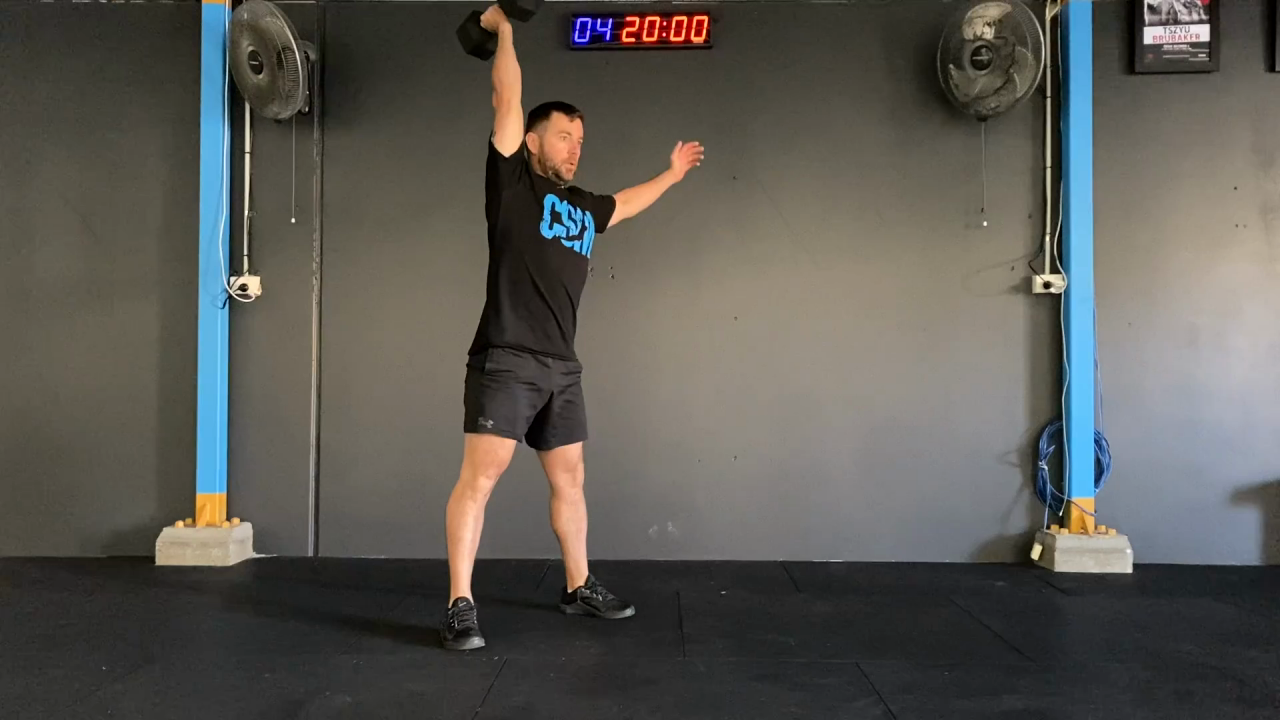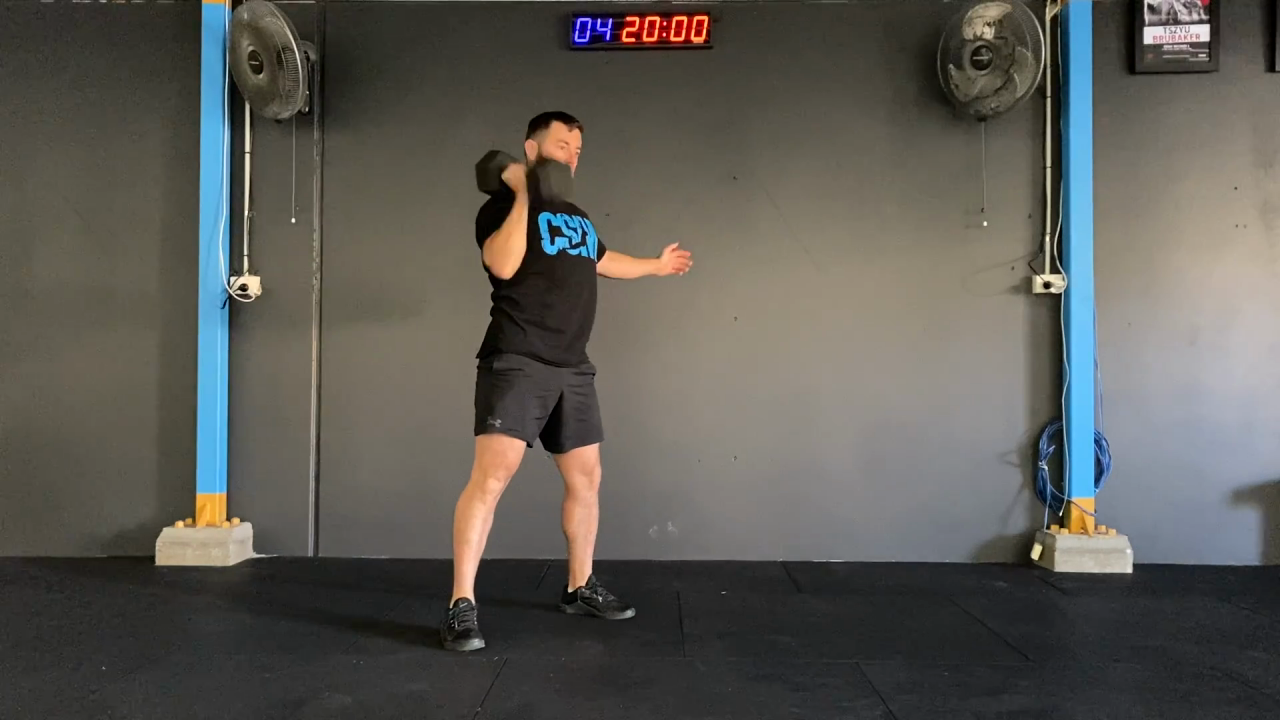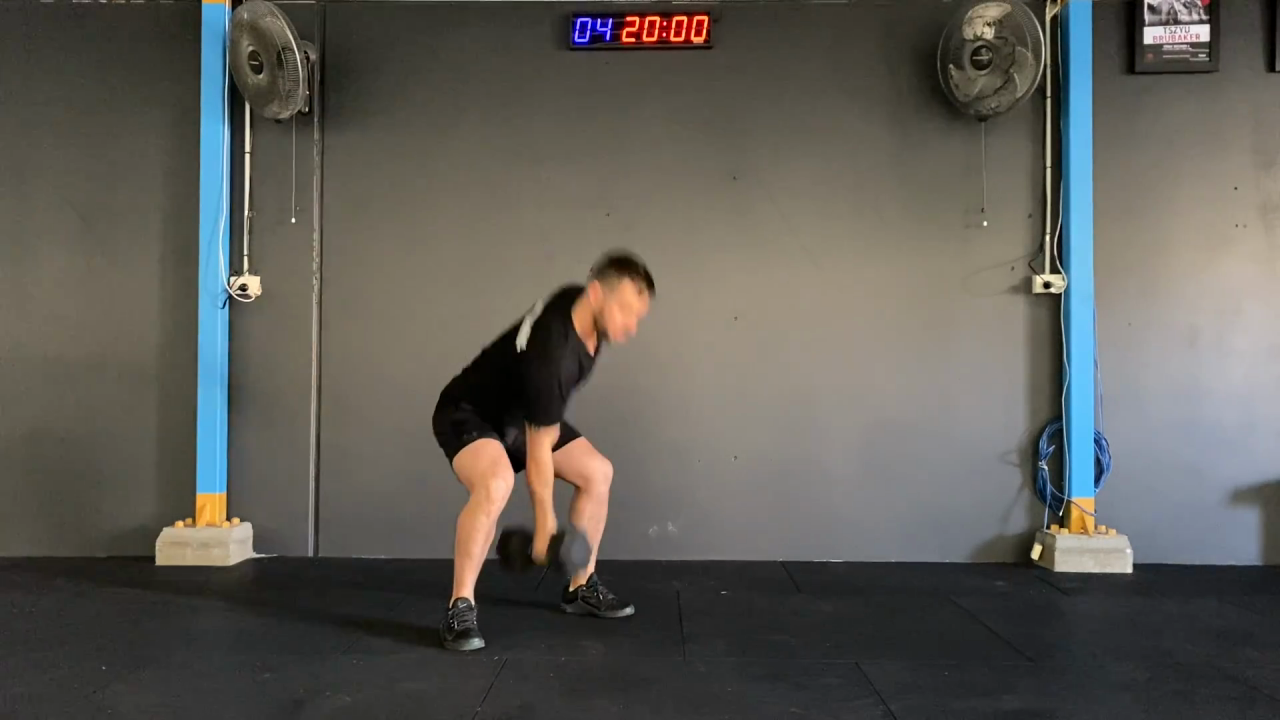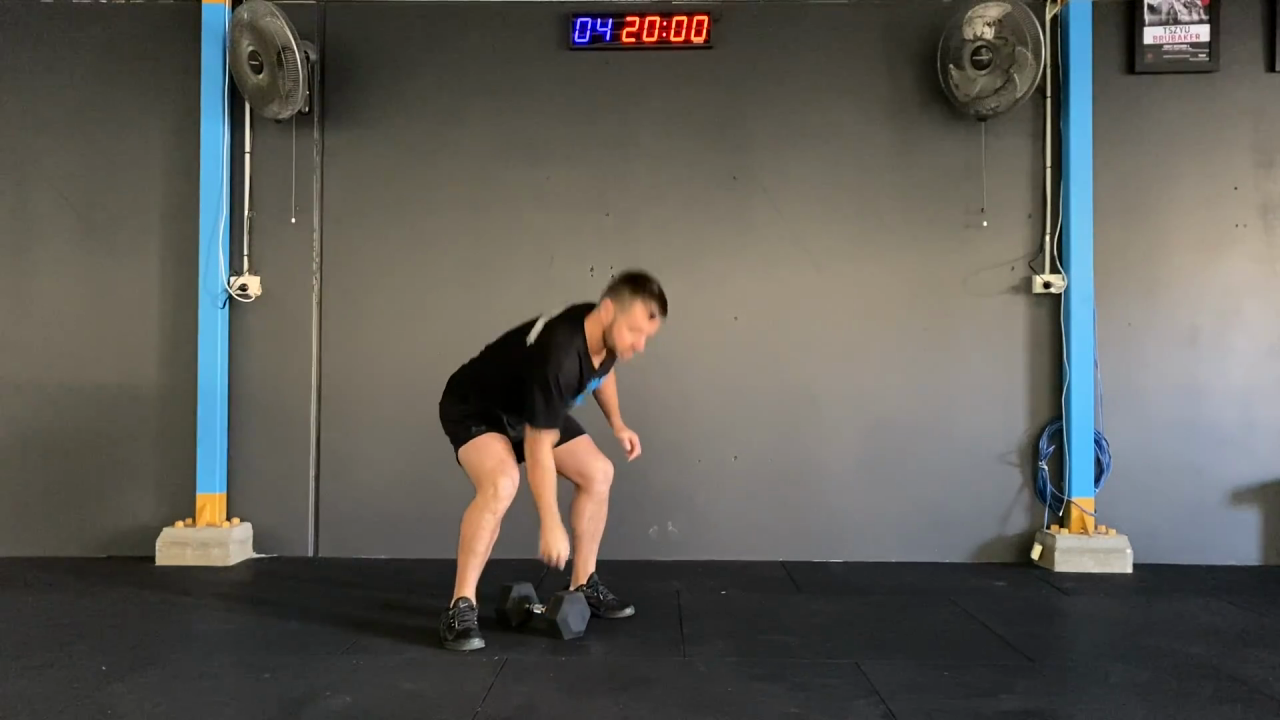
dt=0.7s
person 1, frame 1
left shoulder: (582, 206)
right shoulder: (512, 183)
left elbow: (626, 204)
right elbow: (506, 105)
left wrist: (672, 174)
left hip: (560, 364)
right hip: (507, 359)
left knee: (569, 478)
right knee: (481, 476)
left ankle: (579, 587)
right ankle: (460, 604)
person 1, frame 2
left shoulder: (575, 214)
right shoulder: (504, 205)
left elbow: (599, 259)
right elbow: (502, 264)
left wrist: (656, 265)
right wrist: (521, 196)
left hip: (572, 367)
right hip: (516, 362)
left knee: (585, 480)
right knee: (492, 477)
left ankle: (581, 587)
right ankle: (461, 606)
person 1, frame 3
left shoulder: (584, 310)
right shoulder: (553, 352)
right elbow: (539, 452)
right wrist: (545, 528)
left hip: (518, 414)
right hip: (467, 411)
left knee: (598, 473)
right knee: (496, 483)
left ankle: (582, 586)
right ankle: (460, 607)
person 1, frame 4
left shoulder: (610, 335)
right shoulder: (560, 356)
right elbow: (539, 453)
left wrist: (618, 424)
right wrist: (552, 528)
left hip: (533, 411)
right hip: (473, 405)
left knee: (598, 474)
right knee: (502, 484)
left ankle: (583, 585)
right ankle: (461, 608)
